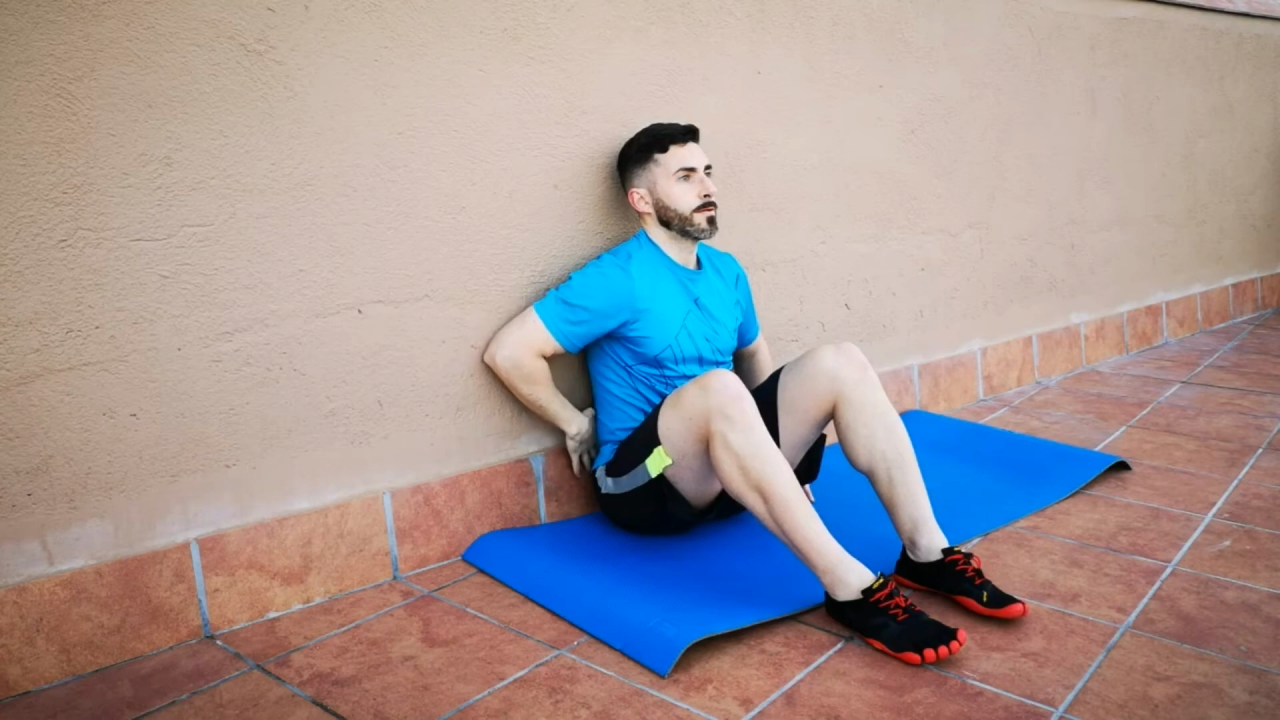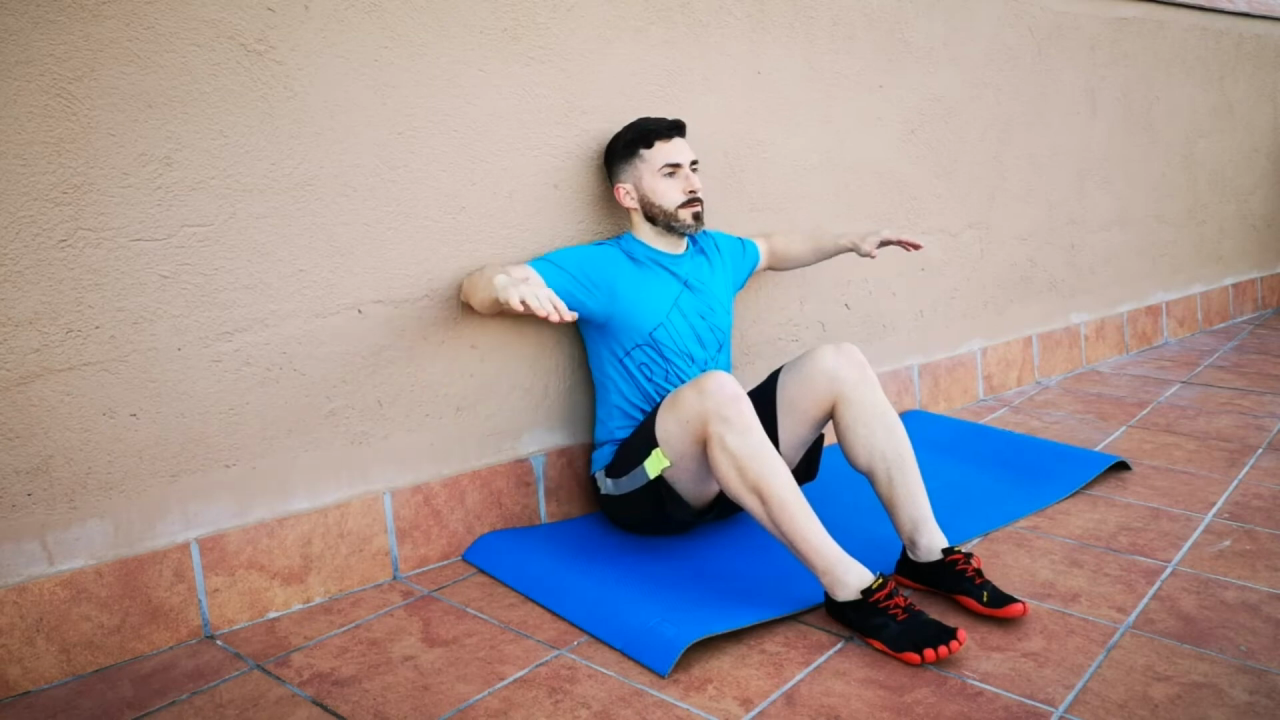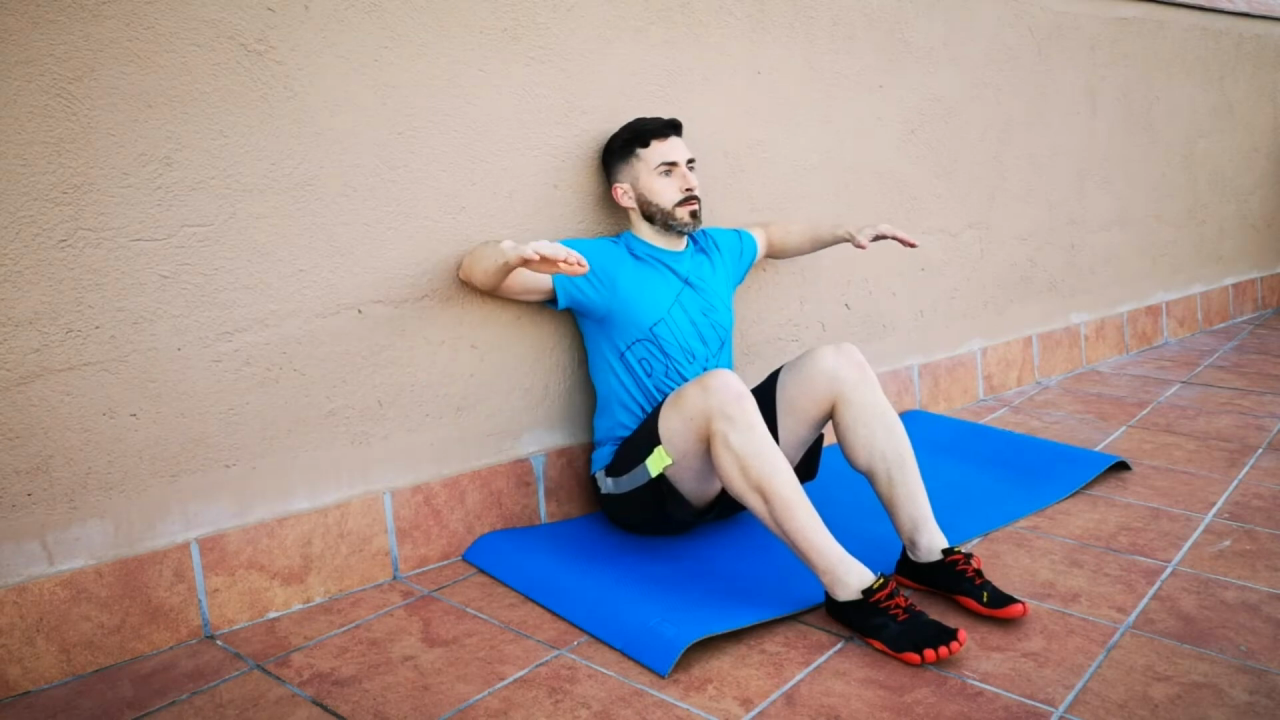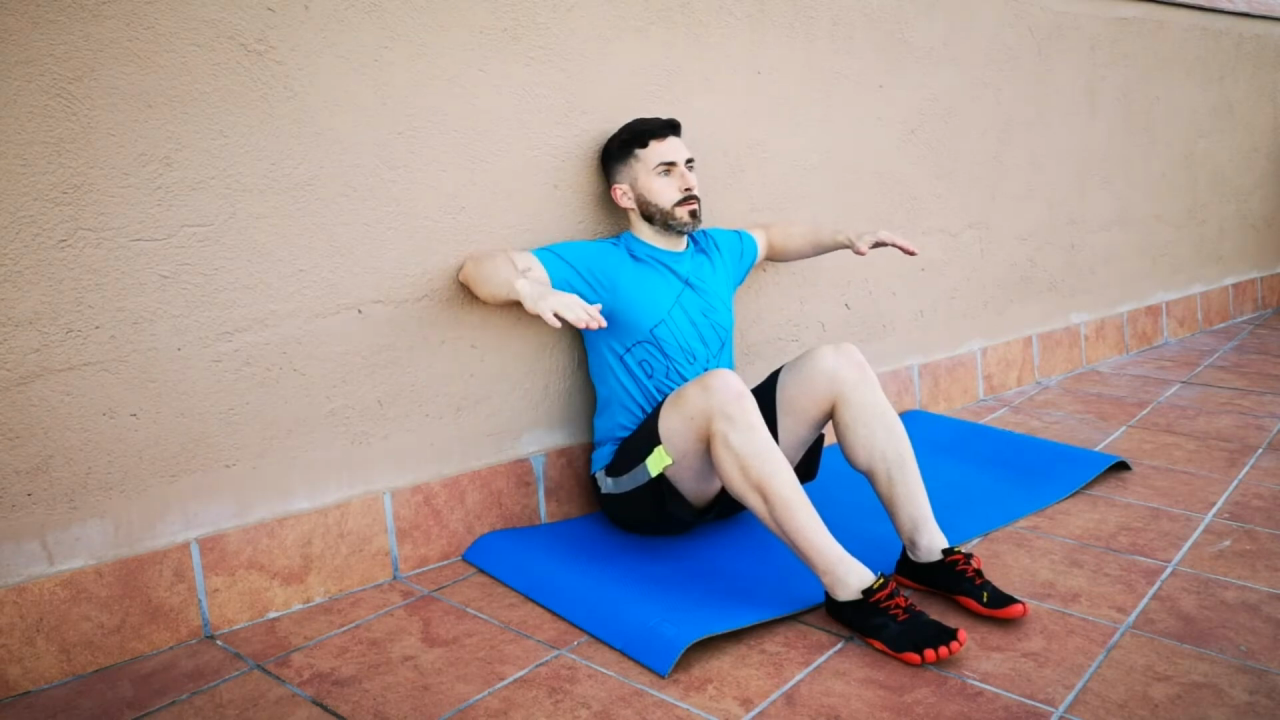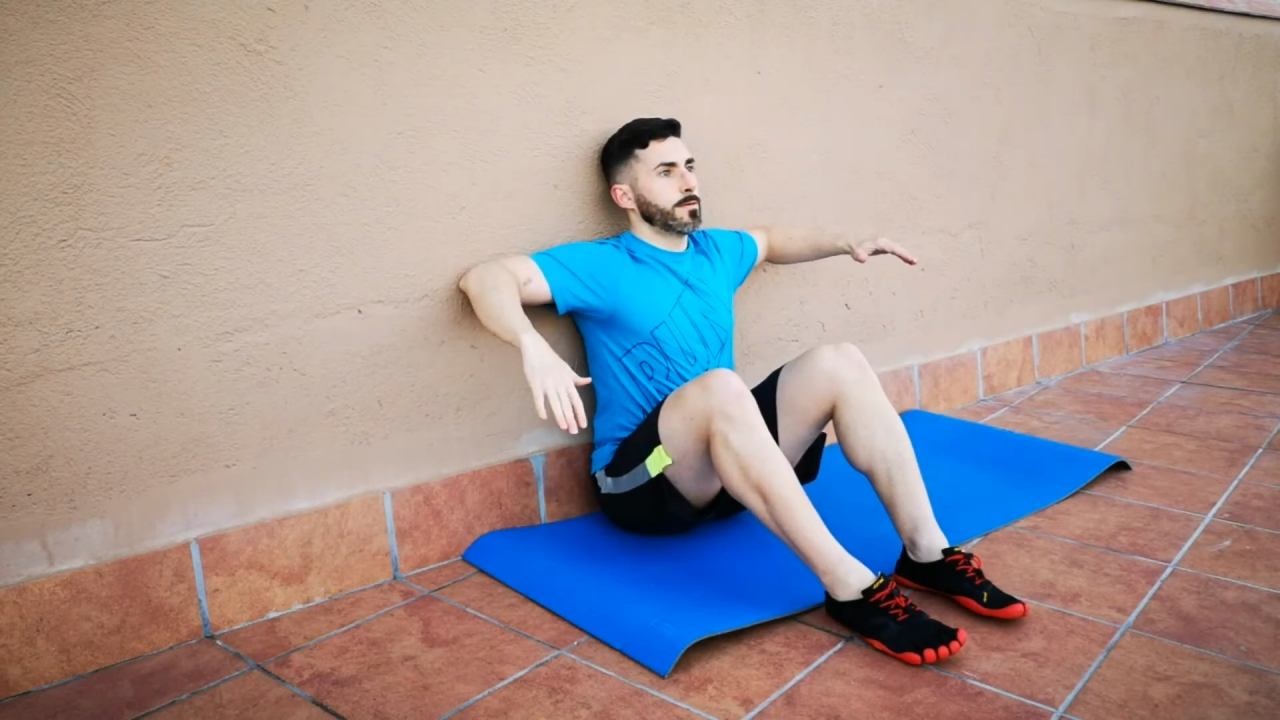
dt=1s
person 1, frame 1
left shoulder: (726, 271)
right shoulder: (616, 279)
left elbow: (753, 356)
right elbow: (507, 352)
left wrist: (787, 444)
right wrist: (576, 423)
left hip: (731, 468)
right hip: (642, 481)
left knee: (839, 363)
right knee: (719, 388)
left ankle: (926, 552)
right ankle: (851, 587)
person 1, frame 2
left shoulder: (715, 253)
right shoulder: (600, 268)
left elbow: (771, 249)
right elbow: (474, 289)
left wrist: (848, 241)
right wrist: (508, 284)
left hip: (727, 465)
right hip: (640, 482)
left knee: (838, 362)
right knee: (714, 389)
left ankle: (926, 553)
right ankle: (850, 588)
person 1, frame 3
left shoulder: (716, 250)
right shoulder: (601, 265)
left elbow: (770, 236)
right elbow: (473, 270)
left wrist: (844, 234)
right wrist: (513, 251)
left hip: (729, 468)
right hip: (642, 484)
left knee: (838, 363)
right knee: (719, 386)
left ankle: (926, 552)
right ankle: (850, 587)
person 1, frame 4
left shoulder: (716, 251)
right shoulder: (601, 265)
left elbow: (770, 238)
right elbow: (477, 269)
left wrist: (845, 239)
right wrist: (531, 289)
left hip: (730, 468)
right hip: (640, 482)
left knee: (839, 363)
right knee: (719, 386)
left ankle: (926, 553)
right ankle: (851, 587)
person 1, frame 5
left shoulder: (717, 252)
right shoulder: (601, 267)
left elbow: (772, 240)
right elbow: (484, 278)
left wrist: (845, 244)
right wrist: (535, 348)
left hip: (730, 466)
right hip: (641, 483)
left knee: (839, 362)
right knee: (720, 387)
left ankle: (927, 553)
right ankle: (851, 587)
